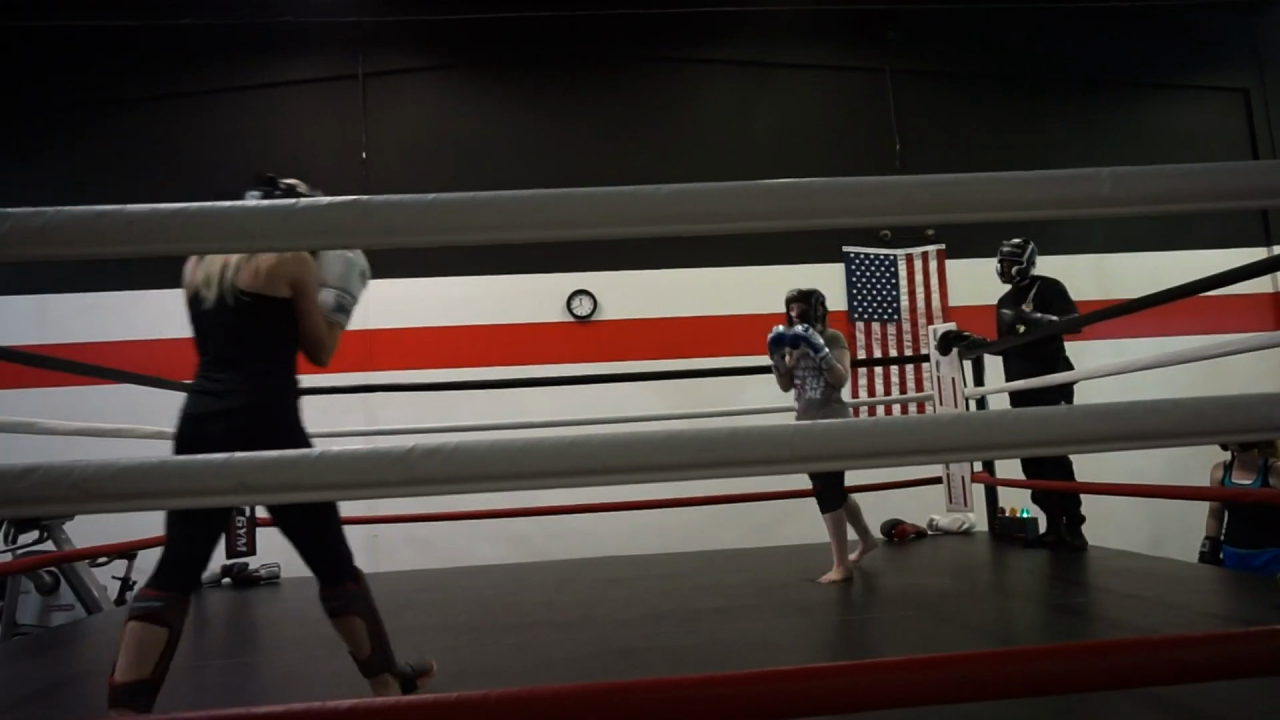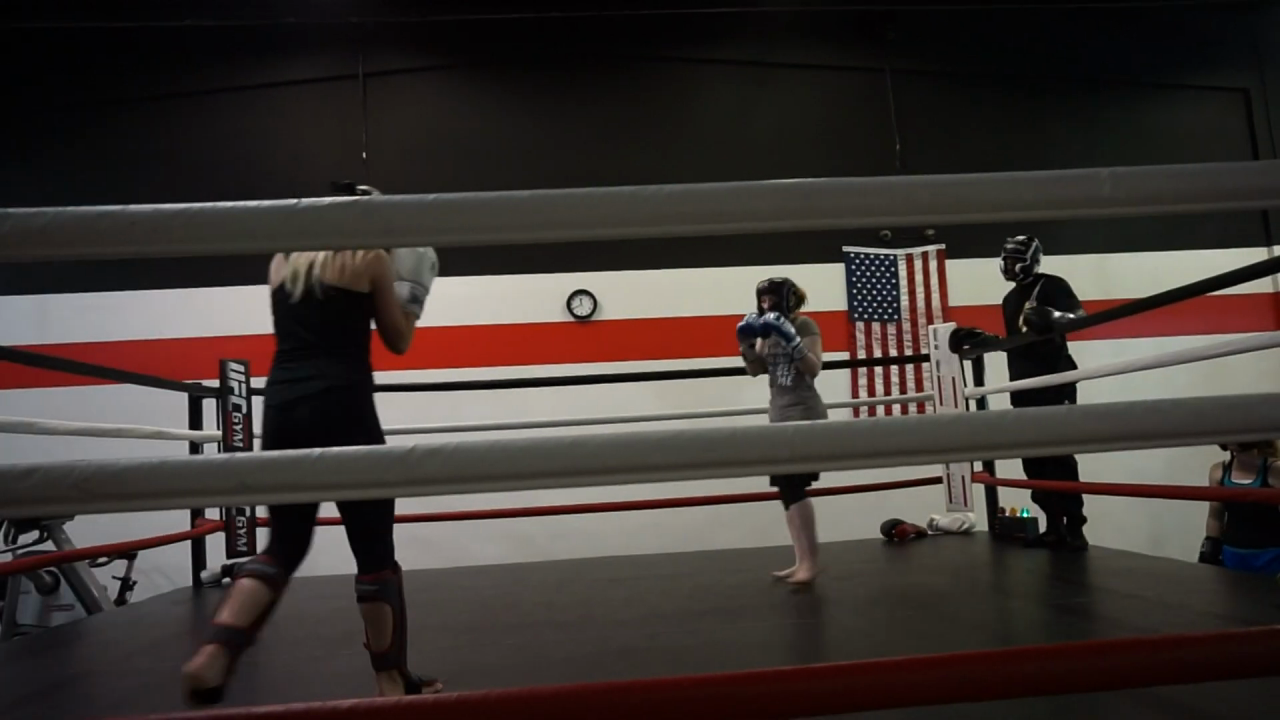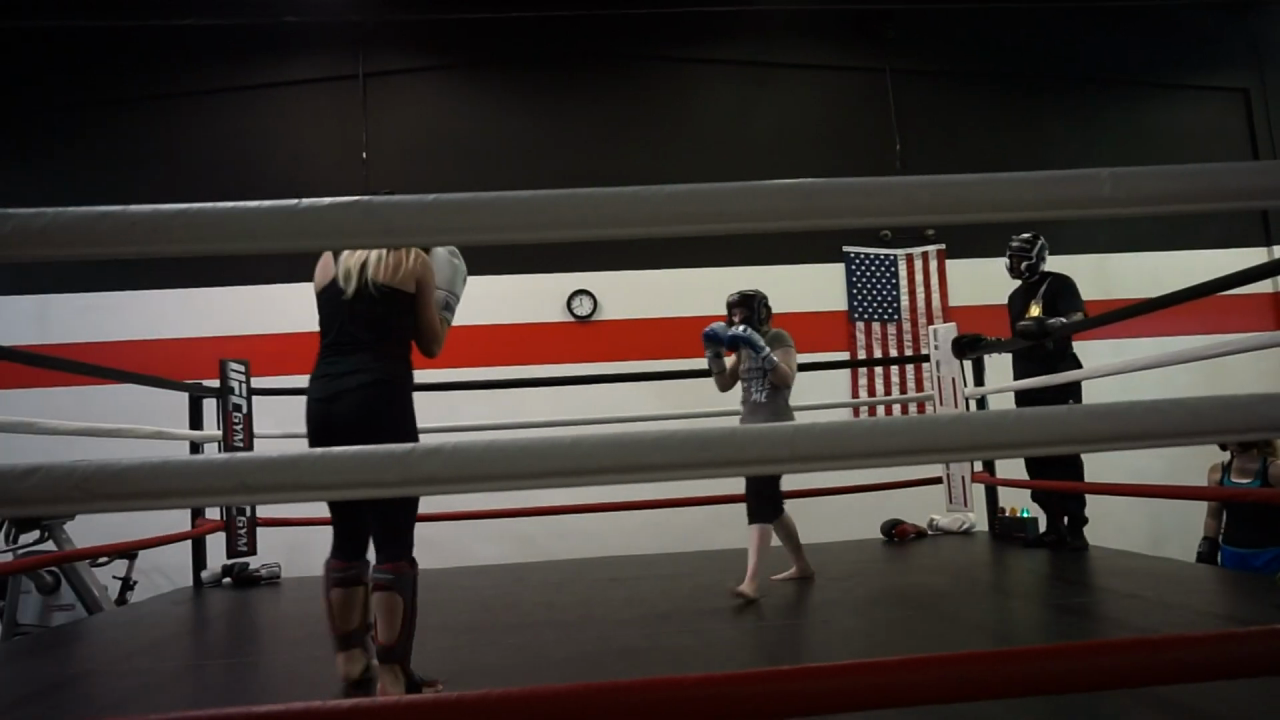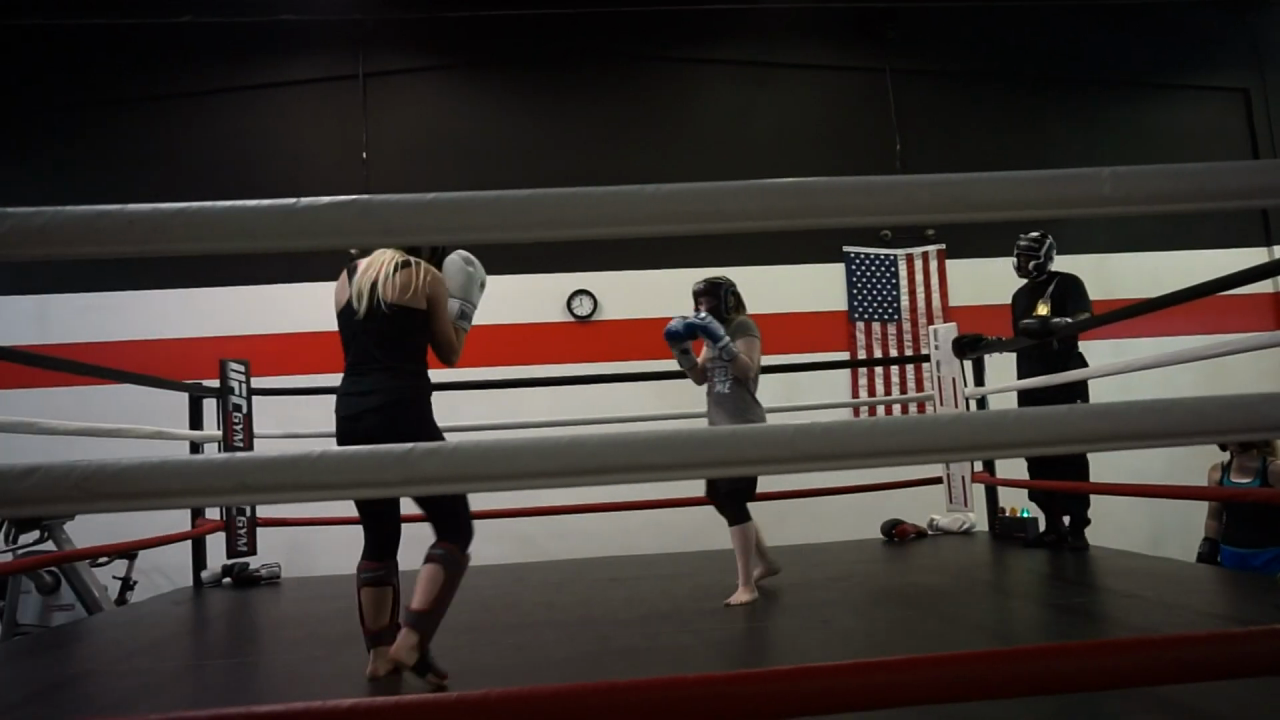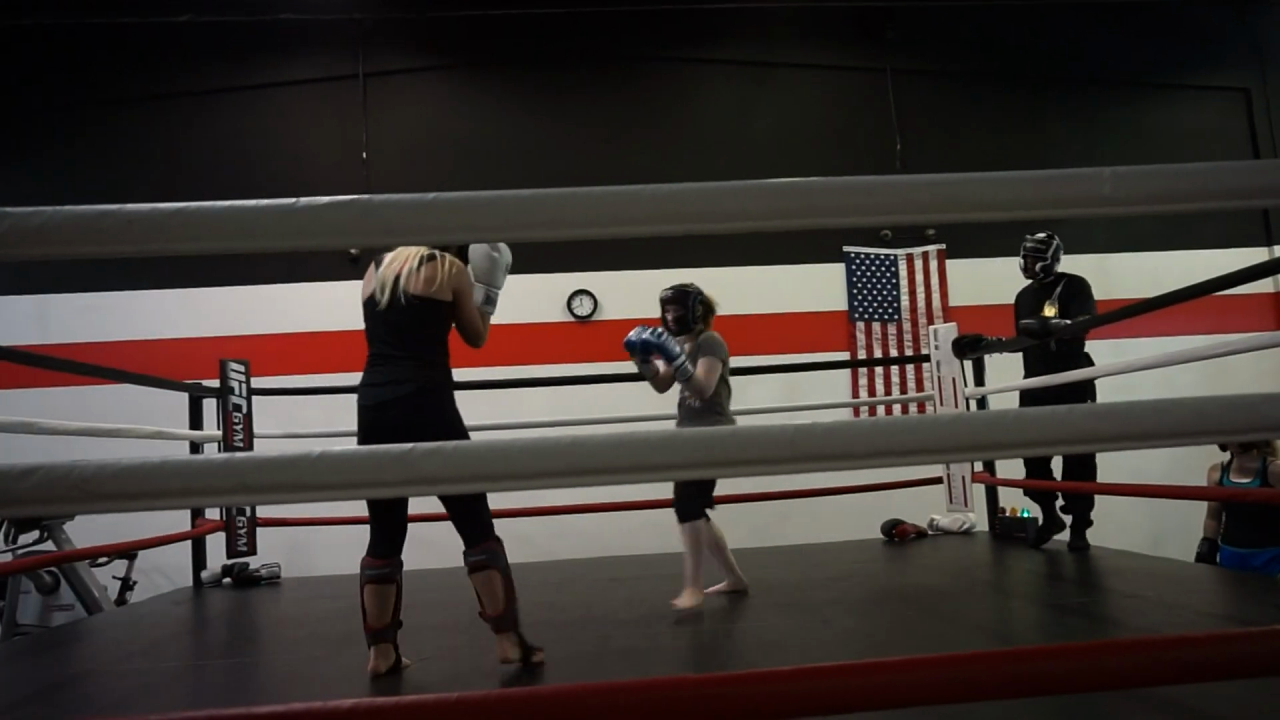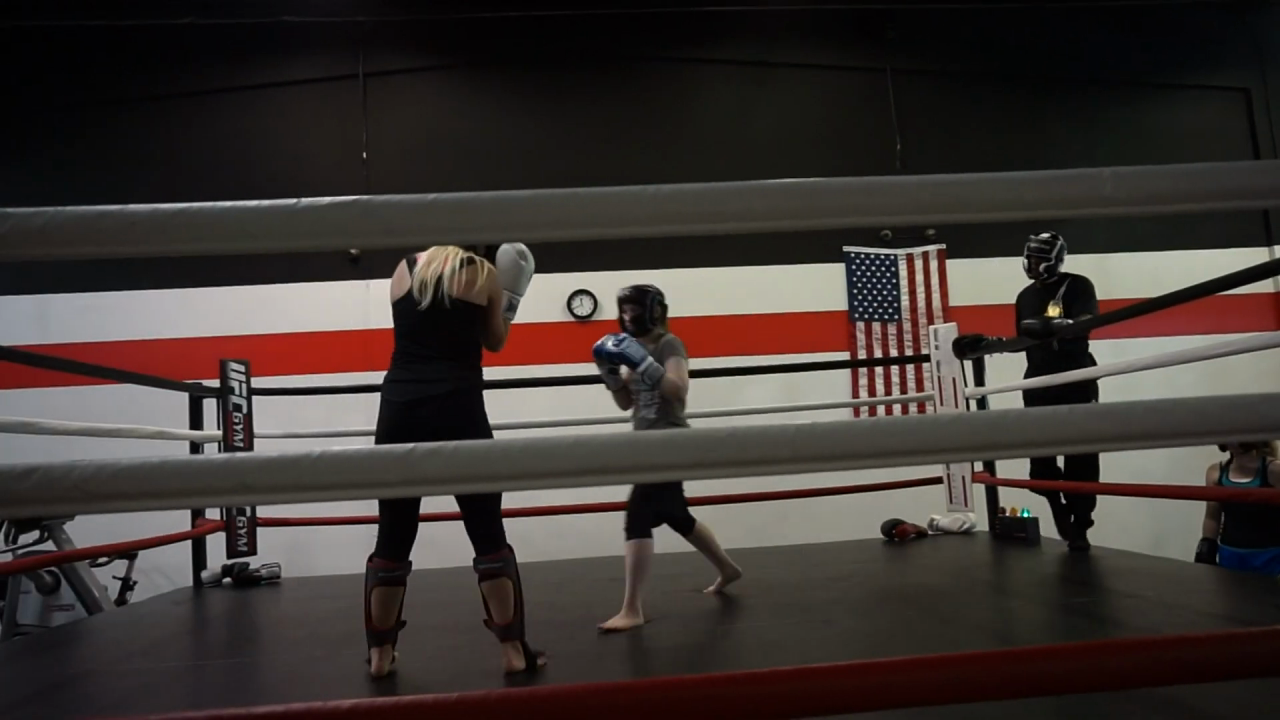
dt=0.2s
person 1, frame 1
left shoulder: (198, 263)
right shoulder: (294, 262)
right elbow: (320, 352)
right wrist: (337, 301)
left hip: (201, 425)
right hip: (268, 423)
left knee: (177, 571)
right knee: (332, 561)
person 1, frame 2
left shoulder: (281, 262)
right shoulder: (370, 260)
right elbow: (398, 341)
right wrist: (411, 296)
left hip: (283, 407)
right hip: (341, 411)
left knee: (284, 545)
right knee: (374, 549)
left ankle: (213, 657)
right ankle: (392, 679)
person 1, frame 3
left shoulder: (329, 260)
right shoulder: (414, 260)
right elbow: (431, 344)
right wrist: (444, 301)
left hip: (325, 401)
right hip: (381, 401)
left knee: (348, 537)
right knee: (393, 543)
left ankle: (351, 659)
right ankle: (392, 675)
person 1, frame 4
left shoulder: (347, 277)
right shoulder: (426, 277)
right elbow: (449, 353)
right wrist: (460, 310)
left hip: (353, 418)
right hip: (403, 415)
left knee: (379, 539)
right knee: (454, 529)
left ankle: (380, 654)
right ankle: (411, 640)
person 1, frame 5
left shoulder: (375, 270)
right shoulder: (452, 268)
right elbow: (476, 337)
right wrist: (484, 294)
left hip: (375, 408)
right hip: (427, 406)
left knee: (384, 537)
right knee: (477, 529)
left ankle: (381, 652)
right ankle: (509, 642)
person 1, frame 6
left shoulder: (404, 270)
right shoulder: (488, 274)
right elbow: (494, 339)
right wrist: (509, 299)
left hip: (400, 408)
right hip: (457, 410)
left knee: (393, 538)
right knee: (488, 535)
left ankle: (380, 653)
right ankle: (513, 650)
person 2, frame 1
left shoulder: (833, 338)
right shoulder: (796, 343)
left elbow: (841, 380)
right elbow: (786, 385)
left wrist: (820, 349)
right wrist: (778, 356)
left hip: (832, 424)
right hip: (807, 425)
left knee: (826, 491)
right knee: (833, 489)
left ankle: (841, 565)
right ankle: (866, 539)
person 2, frame 2
left shoulder: (804, 325)
right shoulder: (768, 331)
left elbow: (813, 368)
right elbow: (755, 370)
left wrist: (790, 338)
right wrist: (747, 343)
left hip: (804, 414)
right hip: (780, 416)
left knee: (793, 484)
right knee: (787, 486)
left ankle: (808, 562)
right ankle: (804, 562)
person 2, frame 3
left shoulder: (778, 338)
right shoulder: (743, 345)
left elbow: (787, 379)
right elbow: (724, 384)
left wrist: (760, 349)
right wrist: (714, 352)
left knee: (759, 503)
right knee: (768, 503)
left ankle: (751, 582)
right ankle: (802, 565)
person 2, frame 4
left shoulder: (743, 327)
right shoulder: (713, 332)
left elbow: (747, 370)
right elbow: (701, 377)
left wrist: (719, 338)
right wrist: (681, 348)
left hip: (743, 426)
right hip: (720, 425)
left knee: (733, 500)
right knee: (720, 497)
left ankle: (746, 585)
right ankle: (765, 561)
person 2, frame 5
left shoulder: (710, 342)
right shoulder: (681, 342)
left elbow: (703, 389)
right elbow: (662, 385)
left wrist: (673, 355)
right wrist: (644, 358)
left knee: (686, 501)
right knee: (692, 507)
left ankle: (693, 586)
right ankle: (734, 577)
person 2, frame 6
left shoulder: (669, 345)
right shoulder: (636, 348)
left elbow: (678, 391)
right elbow: (625, 402)
left wrist: (641, 361)
right wrist: (610, 368)
left knee: (638, 514)
right knee: (676, 516)
left ankle: (632, 609)
right ankle: (728, 569)
person 3, frame 1
left shoulder: (1048, 288)
right shoulder: (1005, 301)
left wrist: (1033, 318)
right wrist: (969, 341)
left hip: (1051, 383)
right hip: (1021, 388)
left knee: (1054, 456)
right knee: (1032, 458)
left ankle: (1073, 526)
right ankle: (1054, 525)
person 3, frame 2
left shoulder: (1051, 286)
right shoulder: (1011, 299)
left elbow: (1080, 318)
left wrist: (1051, 317)
left hip: (1056, 383)
right hip: (1025, 388)
left knee: (1058, 454)
right knee: (1033, 458)
left ankle: (1074, 528)
right ankle: (1055, 525)
person 3, frame 3
left shoulder: (1059, 284)
right shoulder: (1016, 296)
left elbow: (1078, 319)
left wrist: (1046, 325)
left hip: (1059, 382)
right hip: (1028, 386)
left knee: (1064, 455)
right knee: (1037, 458)
left ankle: (1075, 527)
right ankle: (1055, 526)
person 3, frame 4
left shoulder: (1067, 284)
right shoulder: (1020, 296)
left elbow: (1085, 319)
left wrist: (1050, 324)
left hip: (1065, 382)
right hip: (1031, 386)
left knee: (1069, 455)
right knee: (1037, 458)
left ankle: (1077, 528)
right ankle: (1054, 526)
person 3, frame 5
left shoulder: (1074, 285)
right shoulder: (1024, 296)
left elbow: (1085, 322)
left wrist: (1049, 325)
left hip: (1072, 382)
right hip: (1036, 384)
left knee: (1077, 456)
right knee: (1033, 453)
left ankle: (1079, 528)
right ankle: (1050, 517)
person 3, frame 6
left shoulder: (1077, 285)
right shoulder: (1025, 296)
left elbow: (1087, 322)
left wrist: (1051, 325)
left hip: (1076, 381)
right hip: (1039, 383)
left knee: (1080, 457)
right knee: (1040, 455)
left ankle: (1079, 527)
right ankle: (1061, 510)
